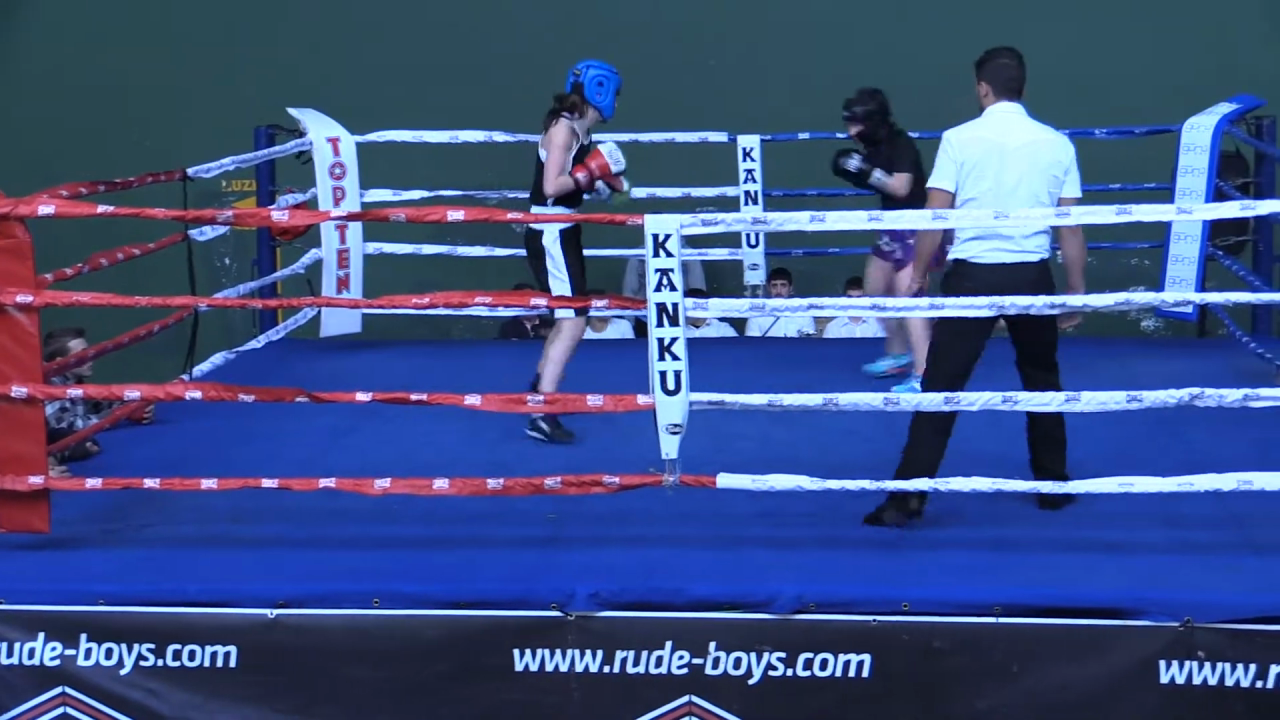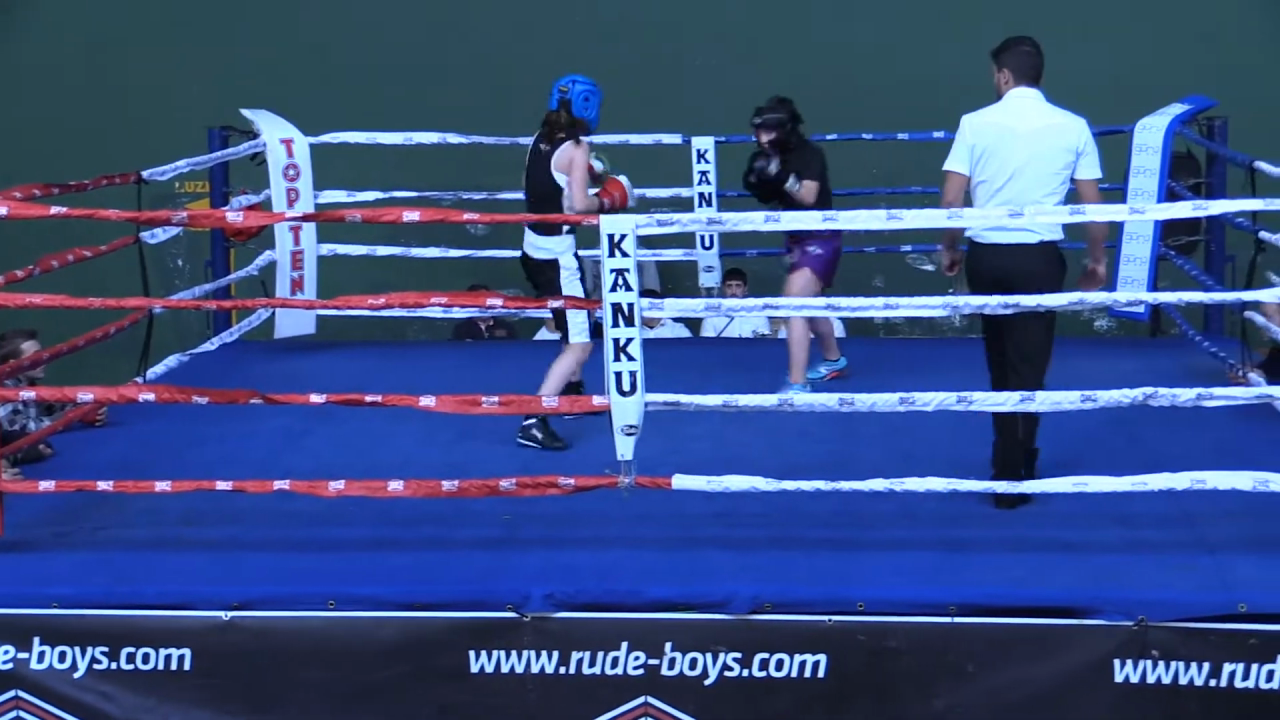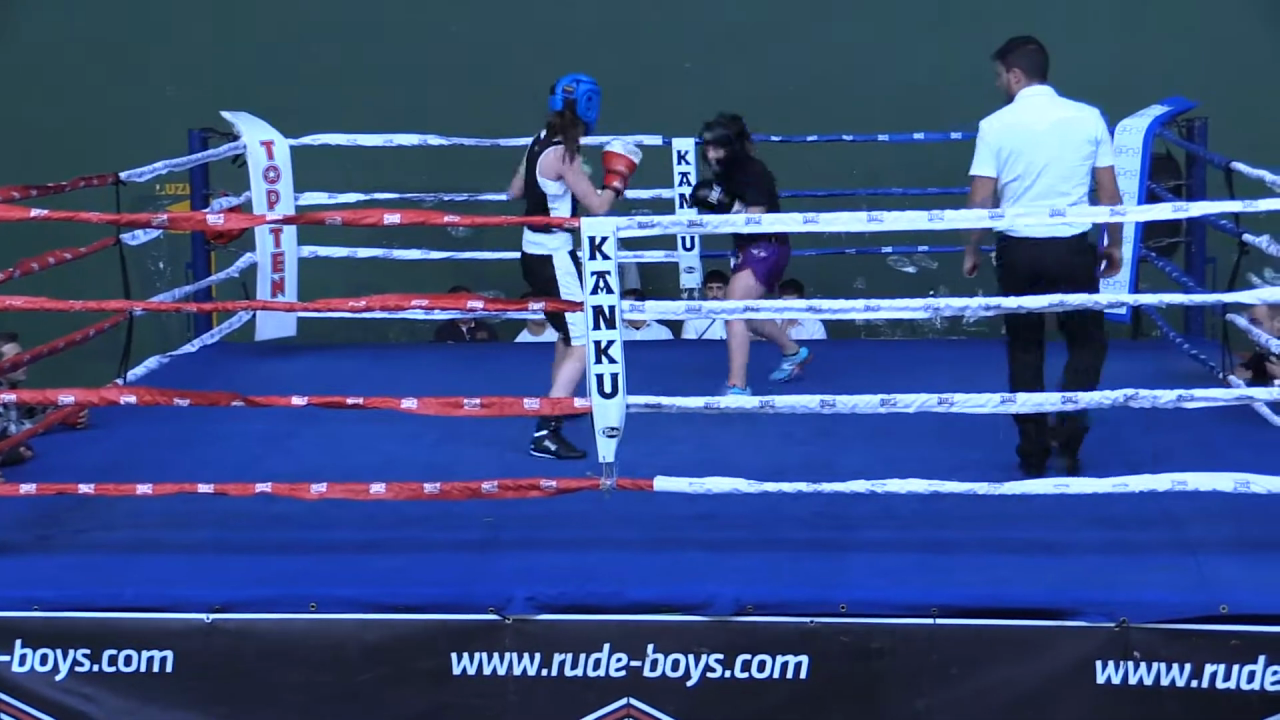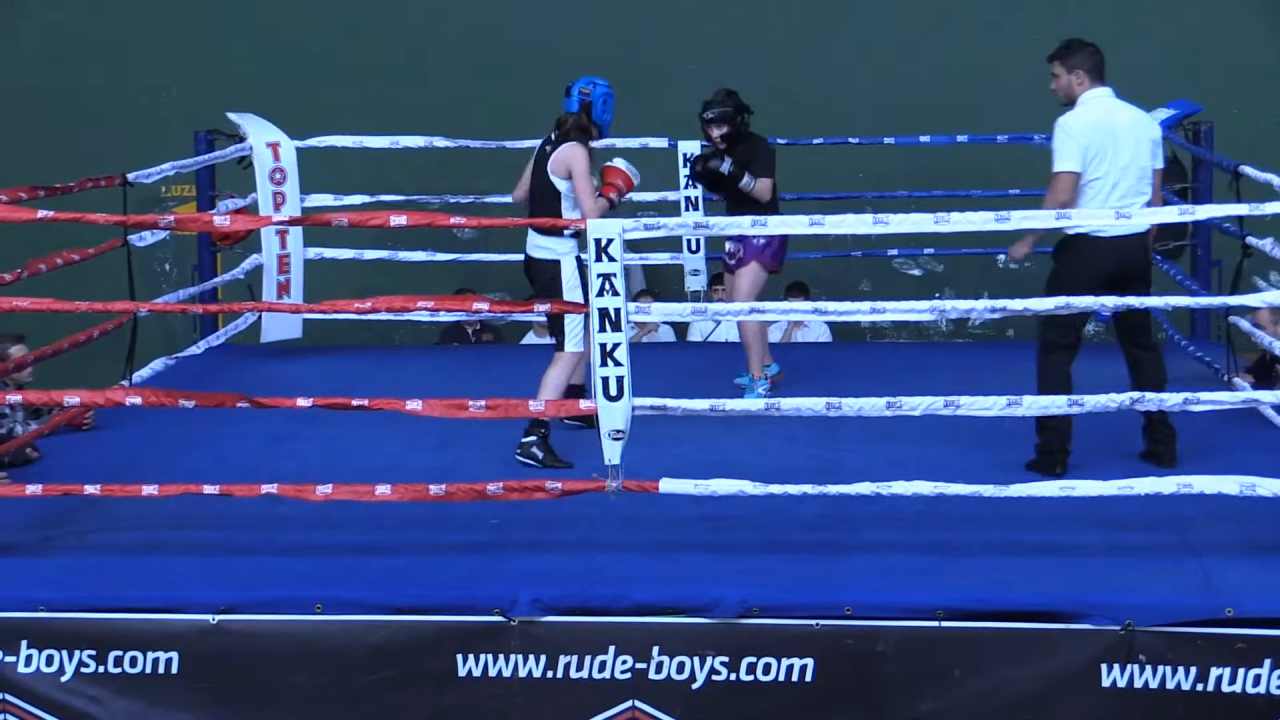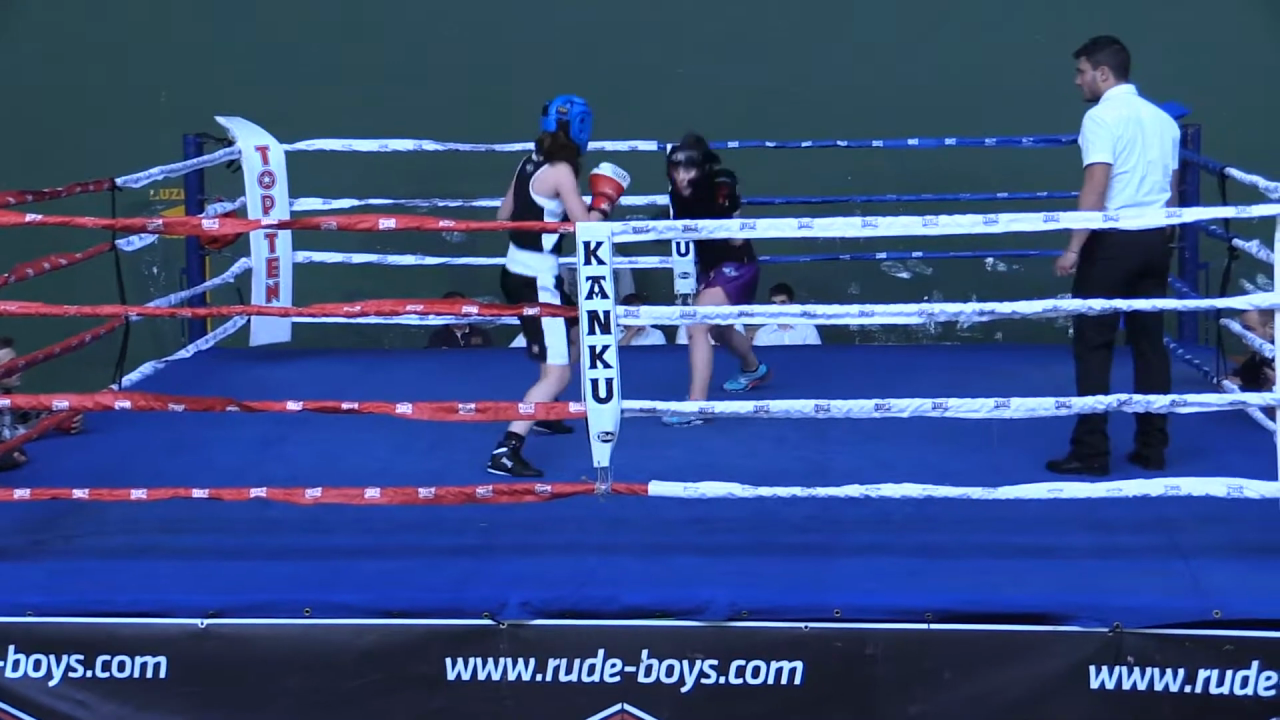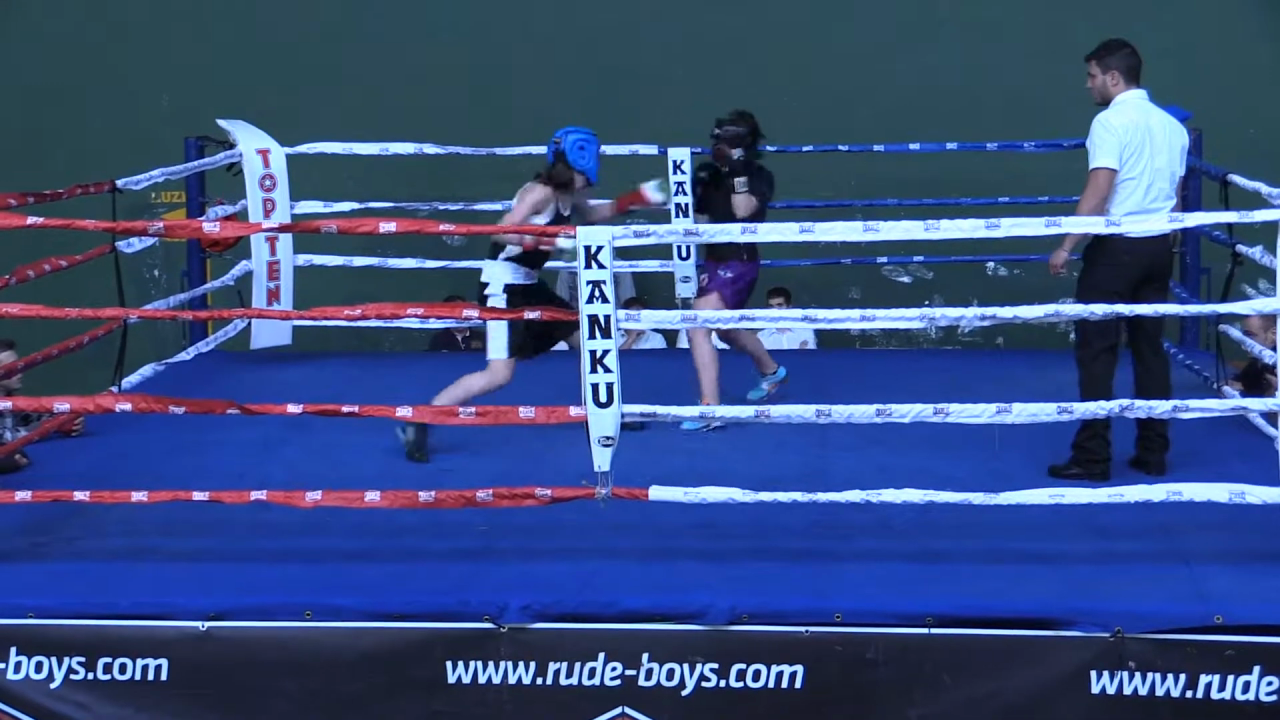
dt=0.4s
person 1, frame 1
left shoulder: (959, 138)
right shoulder: (1057, 143)
left elbow: (936, 218)
right elbow: (1070, 229)
left wrist: (916, 275)
right wrist: (1076, 291)
left hip: (972, 277)
right hip: (1031, 277)
left knee: (940, 388)
right knee: (1042, 382)
left ankle: (907, 497)
right ankle: (1052, 485)
person 1, frame 2
left shoulder: (976, 123)
right shoulder: (1073, 126)
left elbow: (951, 199)
right elbow: (1091, 204)
left wrist: (949, 248)
right wrist: (1098, 258)
left hip: (985, 255)
right hip: (1038, 258)
left knee: (1001, 362)
right knee: (1026, 372)
left ankle: (1013, 461)
right ankle: (1011, 479)
person 1, frame 3
left shoulder: (995, 124)
right shoulder: (1087, 117)
left elbow: (981, 201)
right elbow: (1108, 193)
left wrist: (971, 252)
right wrist: (1114, 244)
left hip: (1017, 251)
right hip: (1071, 249)
left knee: (1024, 352)
right knee: (1087, 344)
left ankle: (1033, 452)
right ankle: (1065, 435)
person 1, frame 4
left shoulder: (1074, 123)
right shoulder: (1144, 120)
left elbow: (1063, 195)
right elbow: (1156, 194)
left wrist: (1028, 241)
right wrist: (1149, 245)
left hip: (1087, 248)
right hip: (1133, 247)
left knee: (1056, 350)
right knee: (1141, 345)
left ankle: (1052, 454)
right ankle: (1162, 444)
person 1, frame 5
left shoulder: (1102, 116)
right shoulder: (1164, 119)
left elbow: (1096, 189)
right elbow: (1170, 192)
left wrist: (1074, 247)
left hip: (1113, 242)
right hip: (1154, 241)
left knee: (1092, 346)
right knee: (1150, 342)
left ankle: (1091, 452)
right ankle: (1152, 447)
person 1, frame 6
left shoulder: (1111, 121)
right shoulder: (1173, 126)
left elbow: (1097, 194)
right elbow: (1173, 195)
left wrist: (1066, 246)
left hip: (1117, 248)
right hip: (1158, 247)
left knee: (1096, 351)
right knee: (1150, 348)
left ankle: (1092, 458)
right ankle: (1153, 452)
person 2, frame 1
left shoulder: (579, 128)
right shoulder: (562, 126)
right elbow: (551, 186)
left wrist: (603, 180)
right wrist: (593, 170)
left hip: (563, 230)
right hip: (549, 233)
left knee: (569, 319)
right knee: (572, 323)
left ankle: (542, 389)
right ankle: (540, 413)
person 2, frame 2
left shoulder: (542, 140)
right shoulder: (576, 149)
right elbow: (576, 205)
right wrist: (608, 200)
left hip: (535, 252)
right hip: (556, 257)
left knee: (578, 322)
right knee: (579, 345)
left ankle: (571, 392)
right ankle: (534, 420)
person 2, frame 3
left shoulder: (542, 141)
right shoulder: (564, 154)
left elbow: (515, 191)
right elbow: (598, 208)
right wrist: (618, 175)
left hip: (540, 252)
right hip: (553, 256)
left knee: (570, 330)
right knee: (583, 347)
left ankle: (560, 399)
right ankle: (545, 432)
person 2, frame 4
left shoulder: (548, 144)
right shoulder: (577, 151)
left elbow: (519, 195)
right elbow: (590, 215)
right wrist: (613, 191)
left hip: (539, 254)
right hip: (559, 258)
left knee: (587, 326)
right knee: (569, 352)
left ankle: (574, 403)
right ankle: (532, 438)
person 2, frame 5
left shoulder: (530, 163)
right shoulder: (561, 171)
left elbow: (503, 216)
right wrist: (605, 199)
left hip: (519, 271)
right hip: (536, 277)
left knee: (573, 336)
right knee: (557, 372)
left ankle: (546, 415)
right ankle: (506, 450)
person 2, frame 6
left shoulder: (571, 195)
right shoulder: (541, 191)
left elbow: (594, 216)
right elbow: (502, 234)
left wrist: (633, 200)
right wrist: (541, 242)
left hip: (530, 285)
right hip: (504, 285)
left knee: (585, 338)
right knee: (498, 374)
right ankle: (417, 425)
person 3, frame 1
left shoulder: (900, 144)
right shoulder: (876, 146)
left elbow: (900, 188)
left wrist: (865, 170)
right wrist: (855, 169)
left hip: (916, 230)
right hip: (895, 229)
left knee: (905, 300)
right knee: (872, 290)
left ankle: (923, 376)
right ankle: (898, 354)
person 3, frame 2
left shoulder: (809, 154)
right shoulder: (777, 157)
left elbow: (808, 197)
right elbow: (775, 200)
left wrist: (780, 175)
right wrist: (760, 184)
left hip: (820, 241)
right hip: (799, 240)
left ankle: (797, 384)
right ankle: (833, 360)
person 3, frame 3
left shoulder: (754, 172)
right shoulder: (727, 172)
left wrist: (723, 200)
right wrist: (709, 199)
left hip: (767, 248)
right hip: (749, 247)
left ankle: (738, 388)
right ankle: (793, 353)
person 3, frame 4
left shoulder: (758, 146)
right shoulder: (719, 150)
left elbow: (763, 193)
left wrist: (734, 171)
right wrist: (706, 176)
left hip: (763, 234)
right hip: (738, 233)
left knee: (741, 303)
right knee: (740, 306)
left ankle: (758, 378)
right ankle: (766, 366)
person 3, frame 5
left shoulder: (721, 191)
right shoulder: (681, 198)
left elbow: (737, 240)
left wrist: (727, 207)
left hip: (736, 268)
right hip: (711, 267)
left knee: (697, 328)
right knee: (718, 327)
left ankle: (695, 406)
right ankle: (754, 369)
person 3, frame 6
left shoulder: (758, 175)
right shoulder: (714, 171)
left elbow: (741, 212)
right elbow: (703, 220)
left wrist: (739, 173)
right wrist: (702, 199)
left hip: (735, 264)
right hip: (717, 261)
left knee: (697, 330)
right knee: (727, 326)
left ankle: (710, 408)
right ankle: (771, 372)
